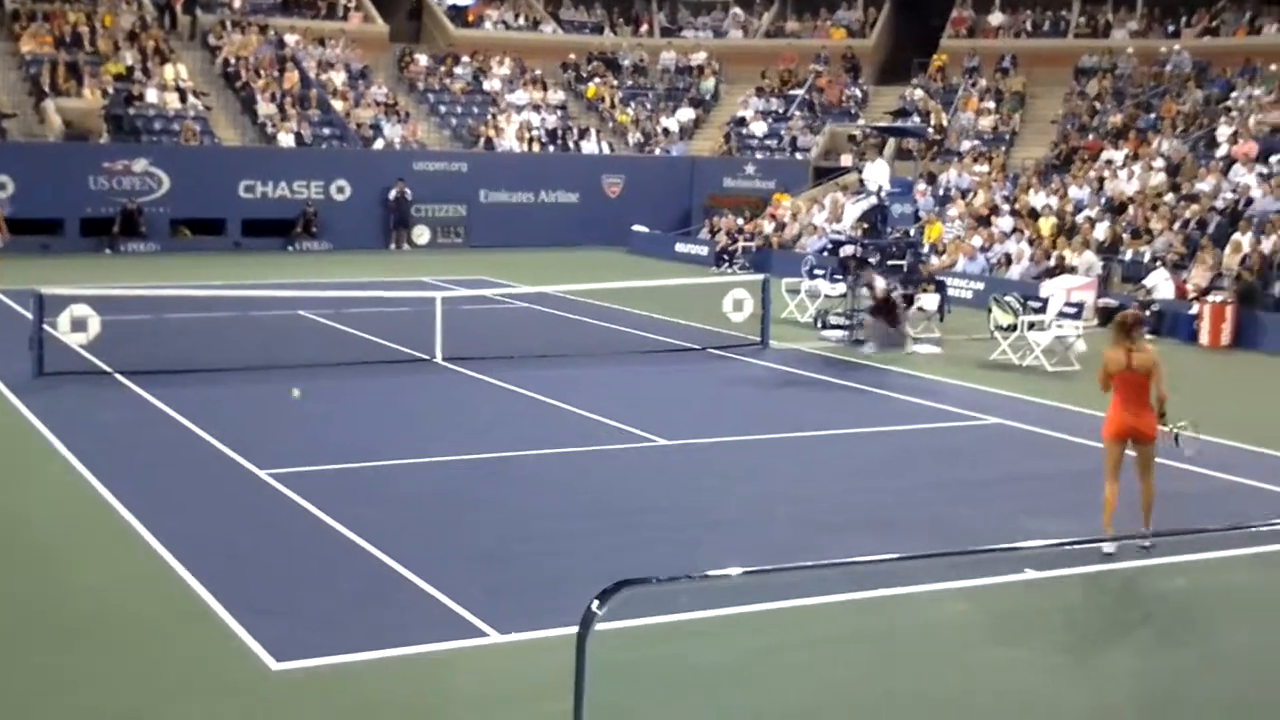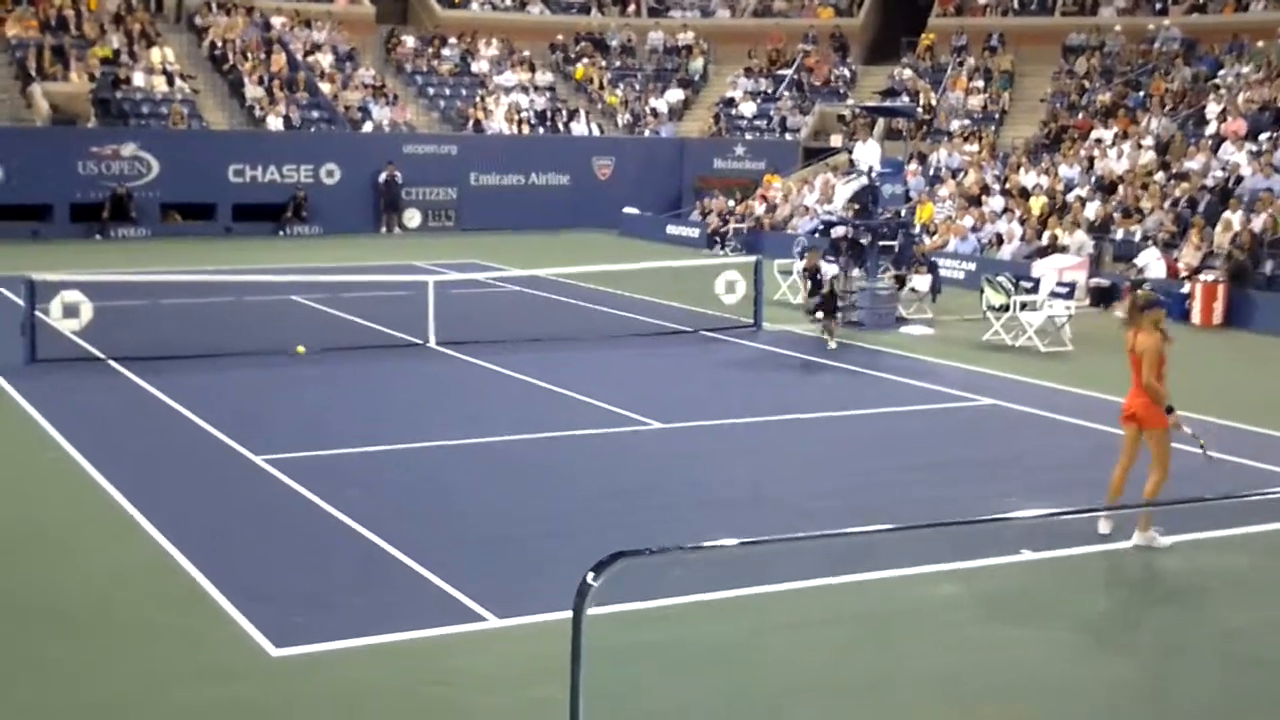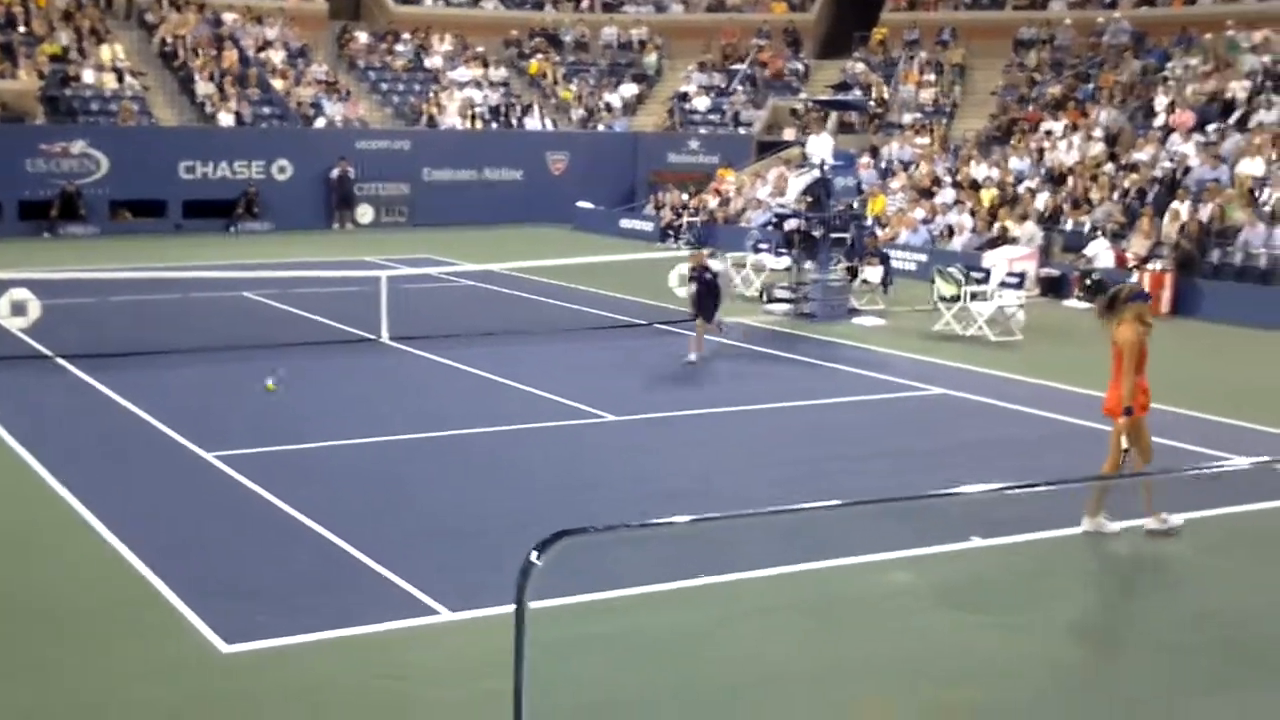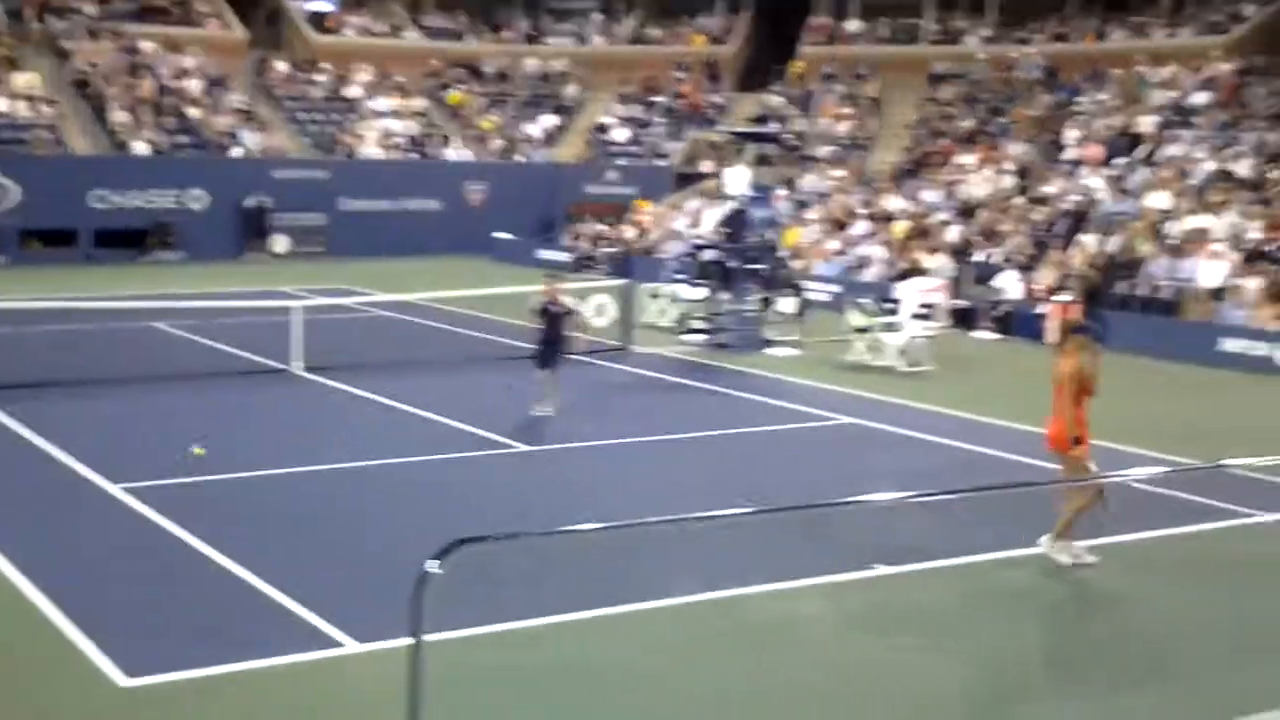
dt=0.4s
person 1, frame 1
left shoulder: (1109, 354)
right shoulder: (1150, 354)
right elbow: (1160, 395)
right wrist: (1160, 413)
left hip: (1117, 419)
right hip: (1143, 421)
left knee: (1111, 480)
right knee: (1146, 477)
left ankle: (1109, 538)
right ankle: (1145, 530)
person 1, frame 2
left shoulder: (1134, 333)
right shoulder: (1152, 339)
left elbow: (1165, 340)
right elbow: (1149, 381)
left wrist: (1157, 324)
right wrist: (1169, 409)
left hip: (1135, 403)
right hip: (1151, 406)
left knee: (1125, 463)
right knee: (1160, 471)
left ankle: (1106, 519)
right ankle: (1143, 531)
person 1, frame 3
left shoulder: (1124, 327)
right shoulder: (1131, 334)
left elbow: (1148, 328)
right elbow: (1128, 376)
left wrist: (1143, 319)
right wrist: (1126, 412)
left hip: (1131, 400)
right hip: (1126, 400)
left knee: (1144, 457)
right knee: (1117, 461)
left ankle: (1154, 517)
right ankle: (1092, 517)
person 1, frame 4
left shoulder: (1072, 361)
right shoulder: (1072, 366)
left elbow: (1090, 391)
right elbow: (1066, 409)
left wrist: (1093, 360)
right wrist: (1077, 442)
left hip: (1063, 431)
right hip: (1068, 433)
left knee: (1075, 489)
right knee: (1092, 491)
left ankle: (1066, 546)
right ankle: (1055, 538)
